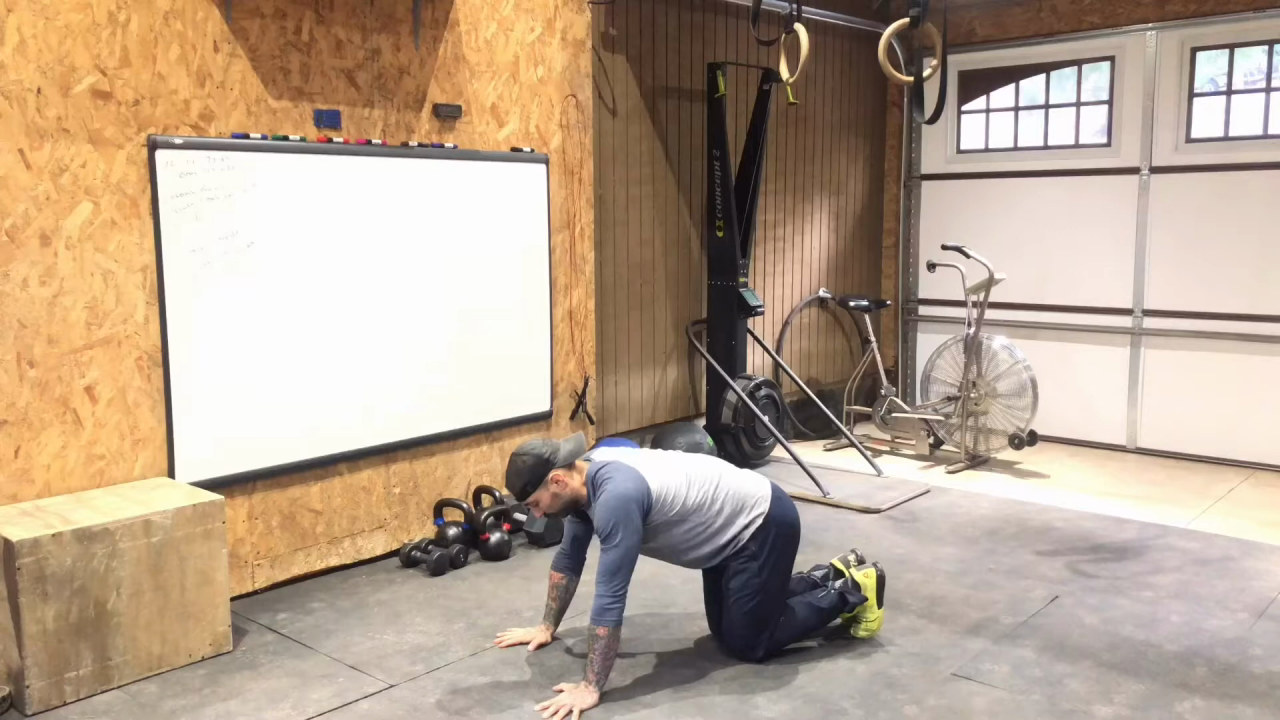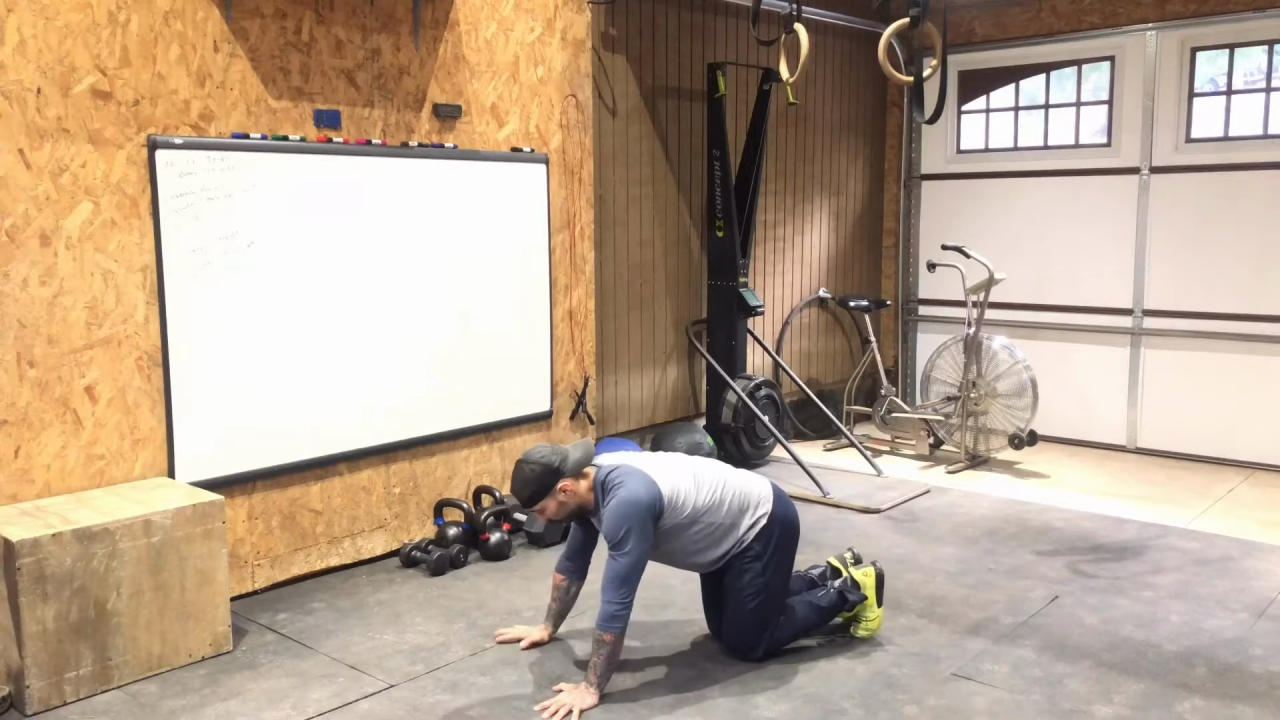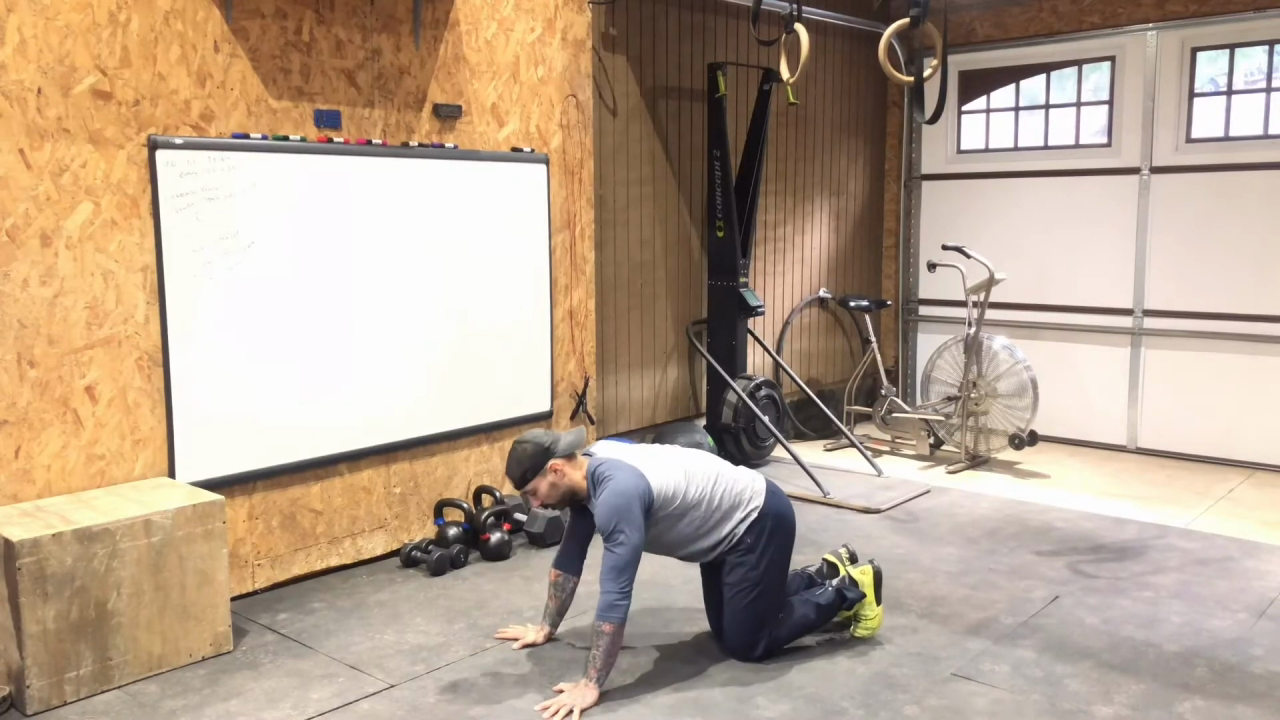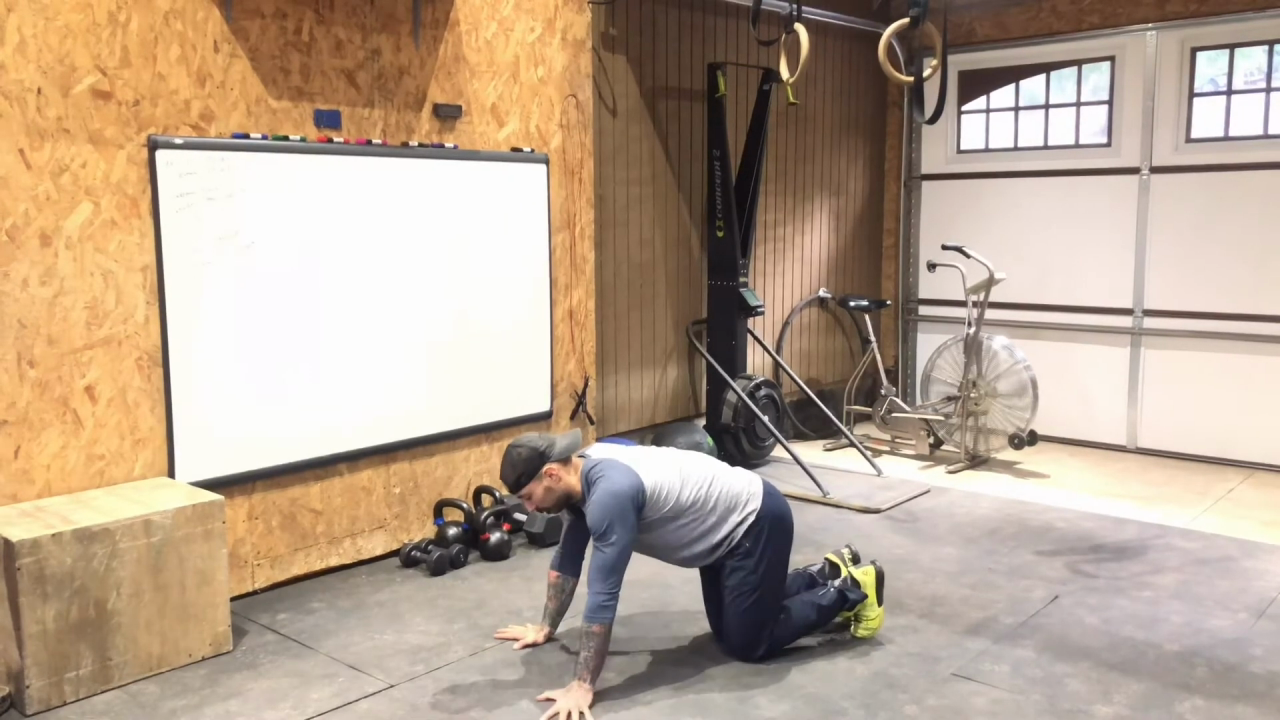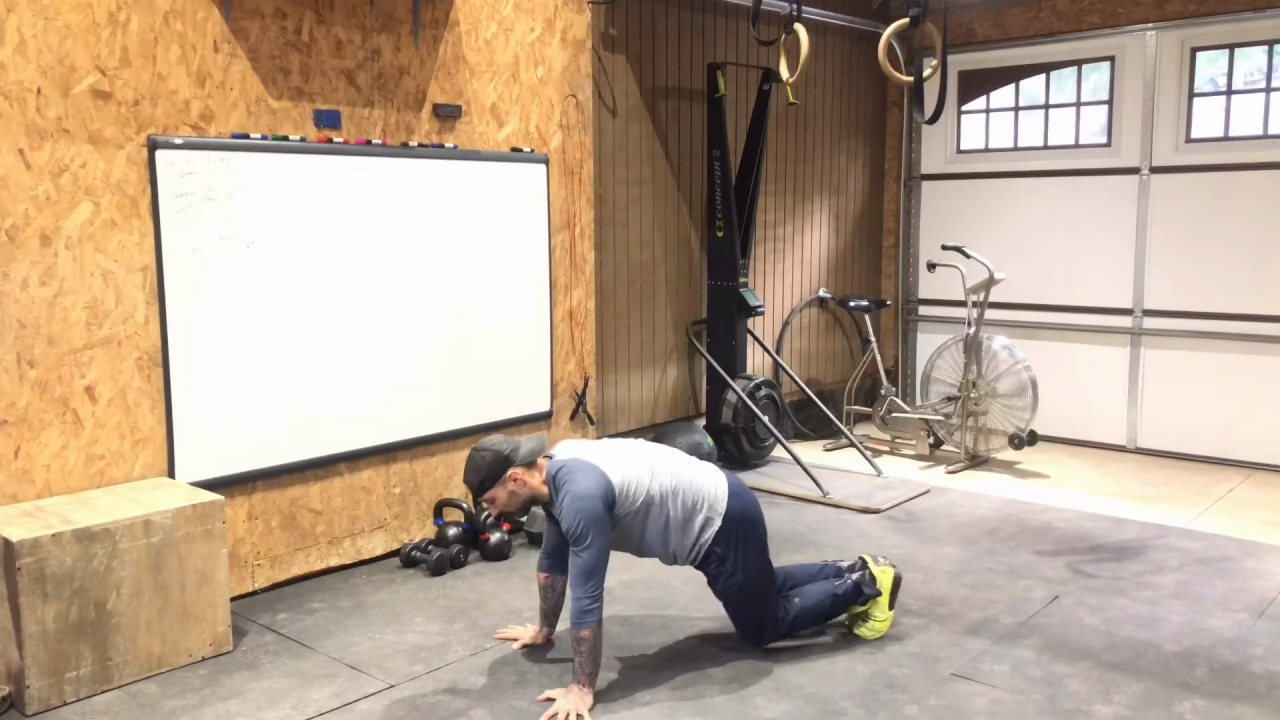
dt=1s
person 1, frame 1
left shoulder: (616, 495)
right shoulder: (586, 479)
left elbow: (610, 594)
right elbow: (568, 560)
left wrist: (590, 687)
right wrist: (546, 627)
left hip: (763, 523)
right hip: (734, 522)
left knee: (747, 643)
right knee: (724, 630)
left ankle: (852, 590)
right ankle: (832, 576)
person 1, frame 2
left shoulder: (626, 501)
right shoulder: (588, 482)
left elbow: (616, 601)
right elbow: (572, 564)
left wrist: (591, 688)
right wrist: (547, 627)
left hip: (764, 523)
right hip: (732, 525)
left knee: (747, 643)
right knee: (723, 630)
left ankle: (852, 589)
right ankle: (829, 573)
person 1, frame 3
left shoulder: (617, 491)
right shoulder: (587, 473)
left elbow: (616, 591)
right elbow: (569, 558)
left wrist: (590, 685)
right wrist: (545, 628)
left hip: (758, 519)
right hip: (731, 520)
left knee: (746, 643)
right knee: (725, 630)
left ankle: (851, 588)
right ankle: (827, 572)
person 1, frame 4
left shoulder: (610, 492)
right shoulder: (583, 474)
left elbow: (603, 593)
right elbow: (567, 559)
left wrist: (582, 687)
right wrist: (545, 627)
left hip: (756, 521)
right hip: (730, 521)
left knee: (748, 644)
right knee: (726, 631)
left ankle: (852, 589)
right ankle: (828, 573)
person 1, frame 5
left shoulder: (579, 495)
right shoulder: (554, 472)
left elbow: (587, 597)
right elbow: (552, 561)
right wrist: (543, 629)
left hip: (723, 518)
right hip: (711, 511)
left knee: (762, 626)
right knee: (760, 592)
left ankle: (866, 585)
right ankle: (851, 571)
